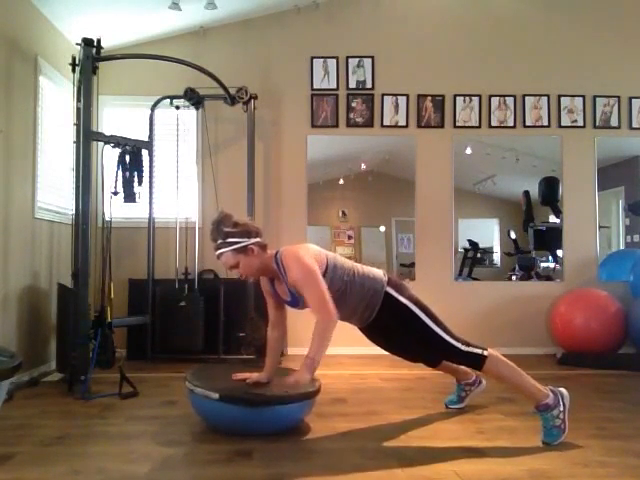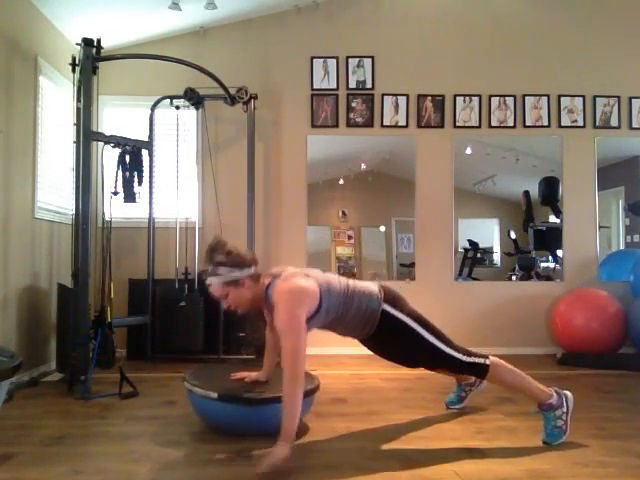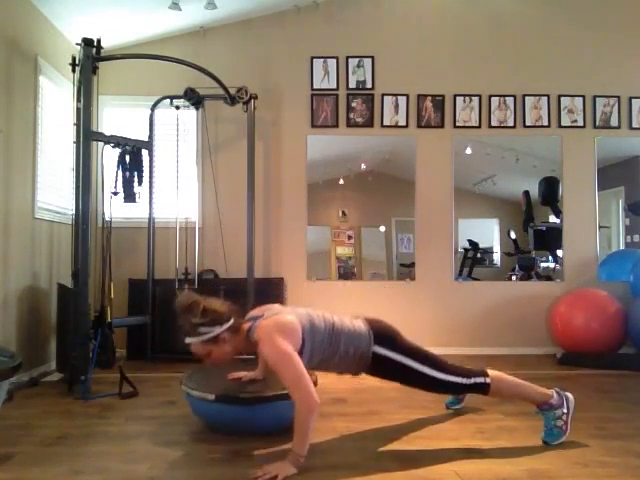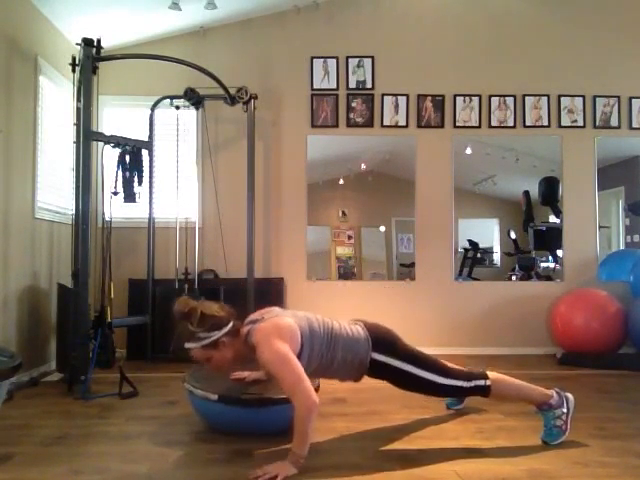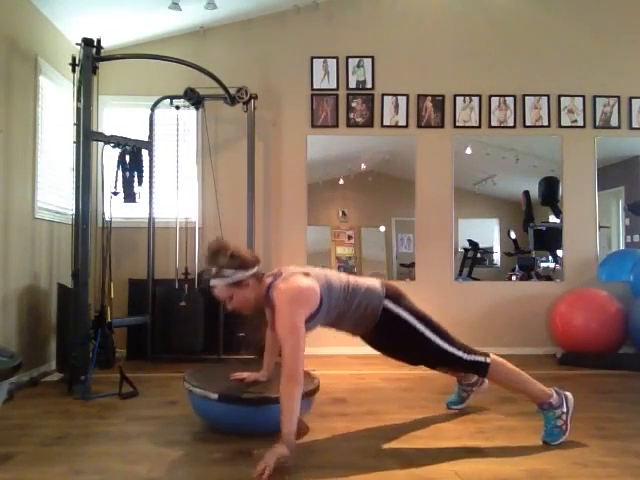
dt=0.3s
person 1, frame 1
left shoulder: (295, 262)
right shoulder: (268, 278)
left elbow: (328, 315)
right elbow: (276, 327)
left wrist: (308, 368)
right wrist: (266, 374)
left hip: (386, 299)
right hip: (367, 317)
left knee: (458, 350)
right knee: (424, 355)
left ankle: (548, 399)
right ankle: (468, 382)
person 1, frame 2
left shoulder: (286, 298)
right shoulder: (265, 285)
left elbow: (294, 375)
right elbow: (274, 328)
left wrist: (286, 443)
right wrist: (264, 371)
left hip: (384, 313)
right hip: (368, 322)
left knee: (460, 360)
right knee: (423, 361)
left ankle: (552, 401)
right ankle: (464, 386)
person 1, frame 3
left shoulder: (268, 338)
right shoulder: (252, 319)
left elbow: (308, 402)
right wrist: (258, 372)
left hip: (373, 347)
right hip: (360, 337)
left knee: (454, 380)
right knee: (437, 373)
left ankle: (552, 400)
right ankle: (461, 384)
person 1, frame 4
left shoulder: (266, 343)
right shoulder: (250, 324)
left elbow: (308, 403)
right wrist: (261, 373)
left hip: (373, 352)
right hip: (360, 342)
left knee: (459, 383)
right knee: (438, 376)
left ankle: (553, 400)
right ankle: (460, 387)
person 1, frame 5
left shoulder: (286, 297)
right shoulder: (269, 285)
left elbow: (293, 376)
right elbow: (274, 330)
left wrist: (285, 444)
right wrist: (263, 371)
left hip: (385, 310)
right hip: (370, 319)
left knee: (463, 356)
right knee: (425, 359)
left ankle: (552, 401)
right ankle: (467, 383)
